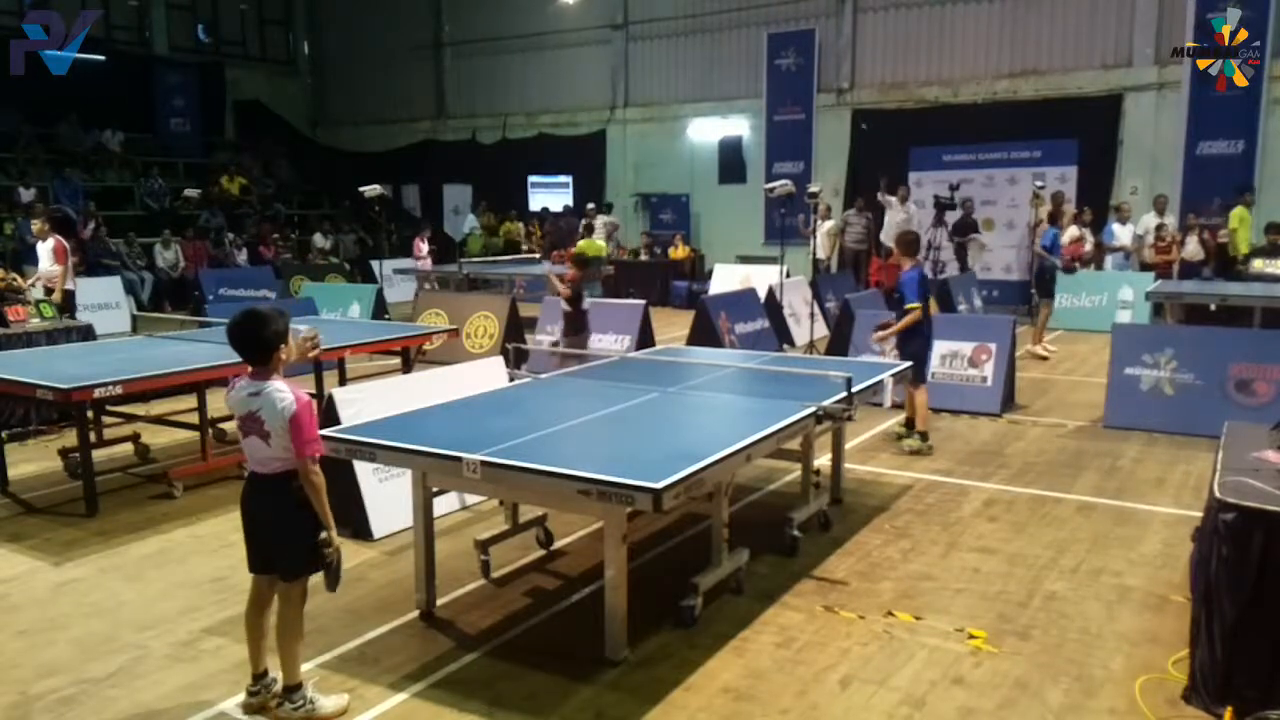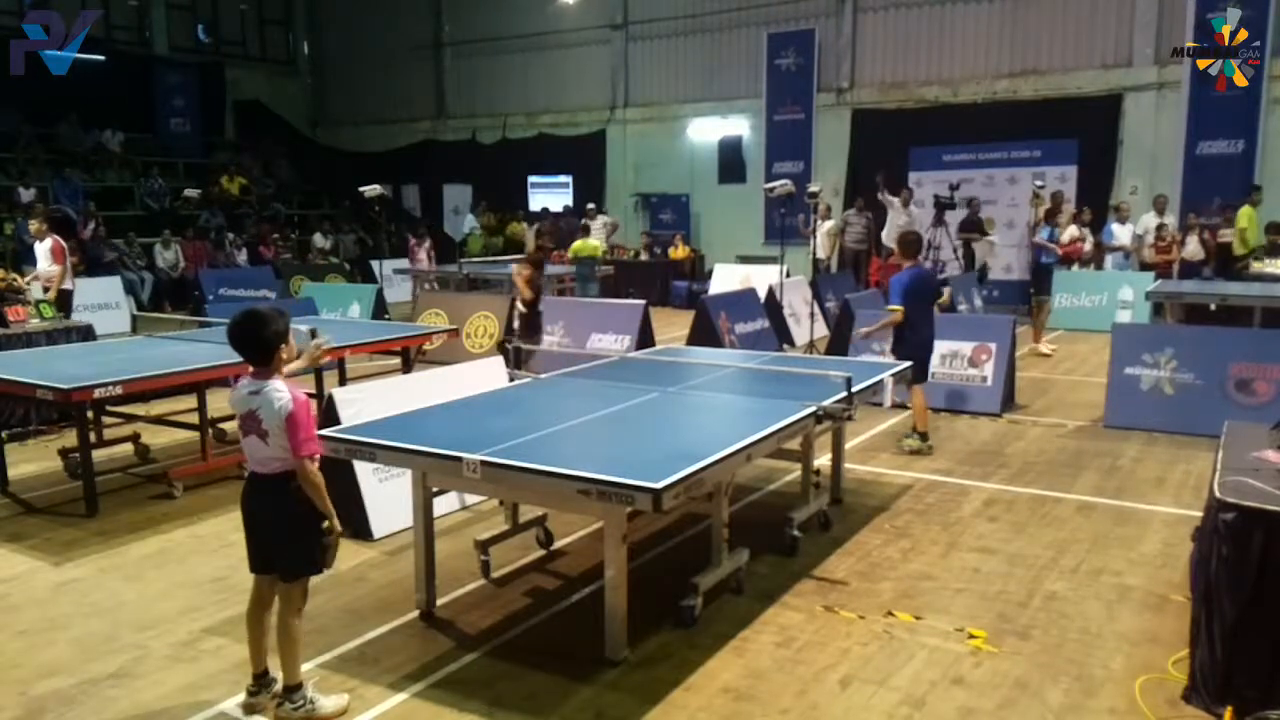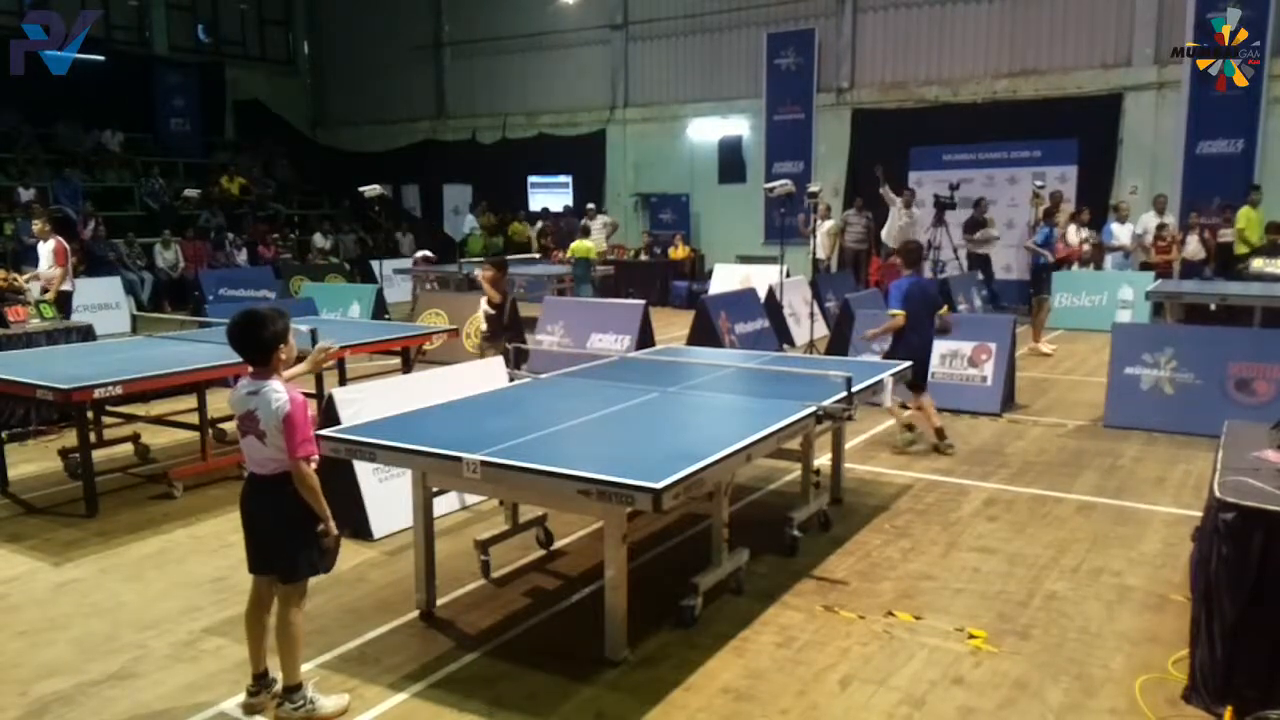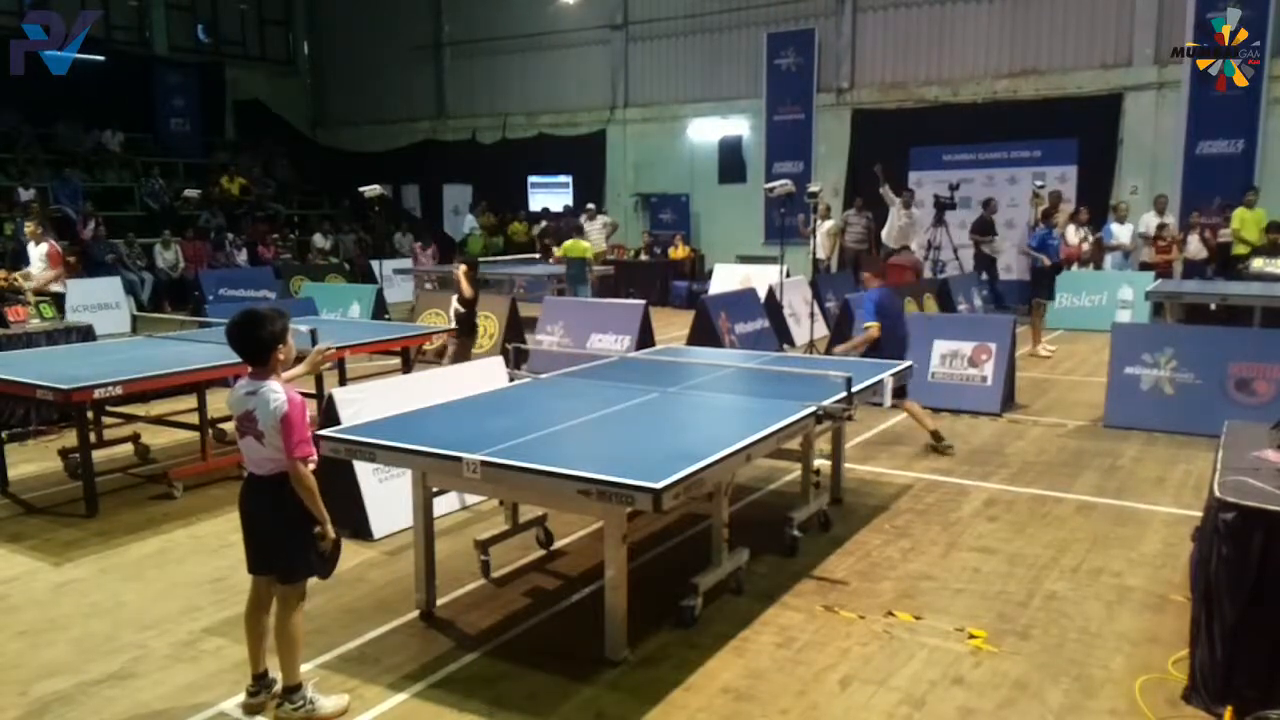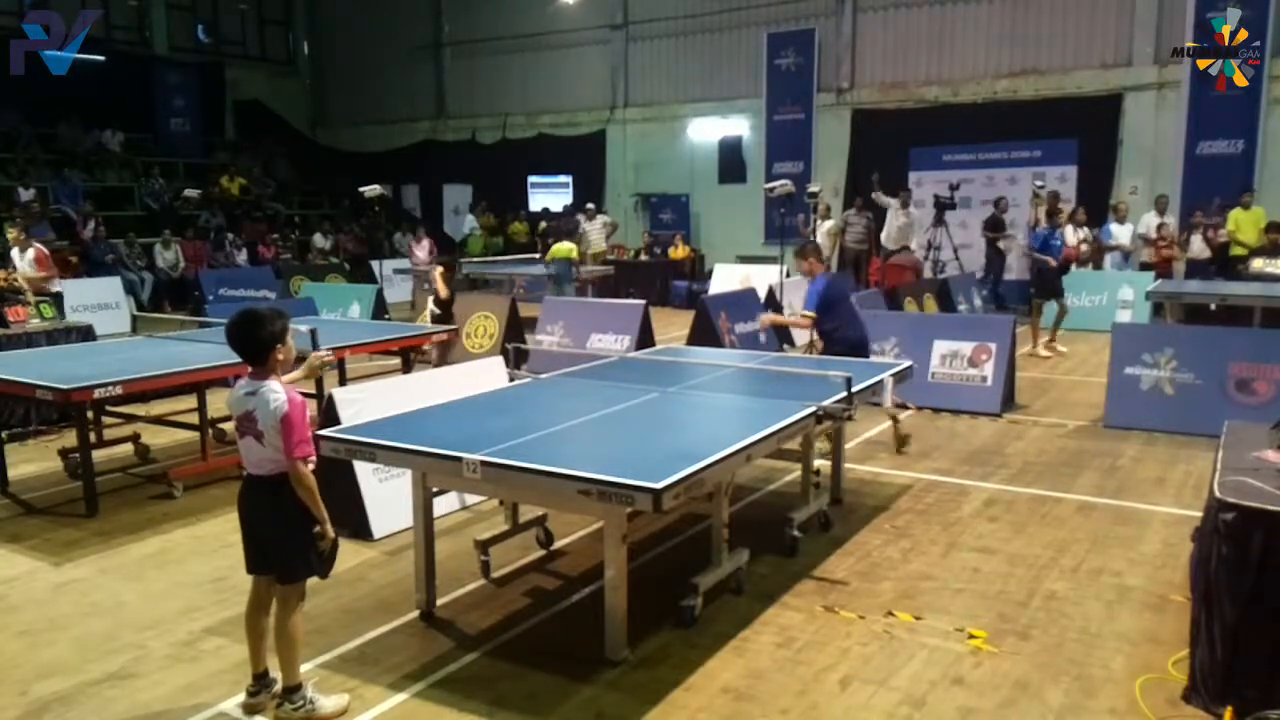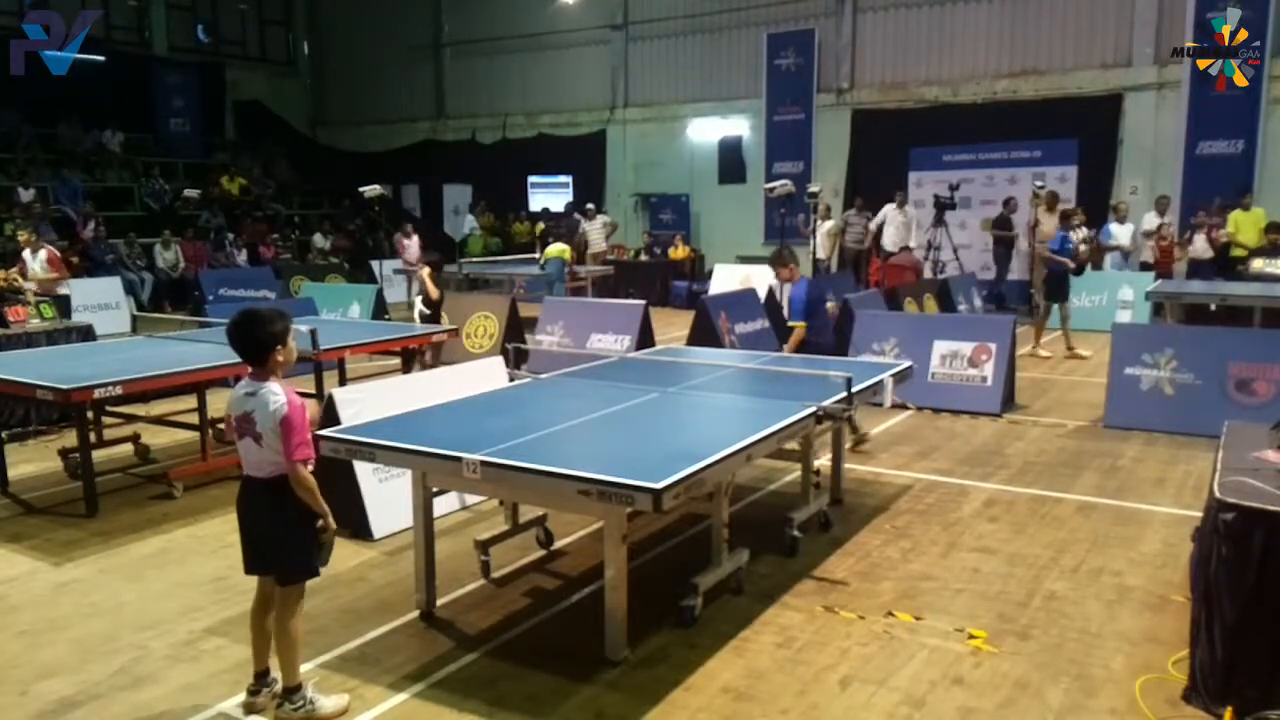
dt=0.3s
person 1, frame 1
left shoulder: (237, 391)
right shoulder: (296, 402)
right elbow: (309, 471)
left wrist: (292, 358)
right wrist: (329, 524)
left hip: (255, 492)
right hip: (289, 498)
left knee: (262, 590)
right knee: (292, 599)
left ankle: (259, 684)
person 1, frame 2
left shoulder: (241, 390)
right shoulder: (294, 401)
right elbow: (306, 471)
left wrist: (302, 363)
right wrist: (330, 515)
left hip: (255, 491)
right hip: (288, 499)
left knee: (262, 591)
right knee: (292, 600)
left ankle: (259, 684)
person 1, frame 3
left shoulder: (241, 390)
right shoulder: (291, 403)
right elbow: (301, 472)
left wrist: (307, 366)
right wrist: (327, 518)
left hip: (254, 493)
right hip: (286, 499)
left knee: (261, 592)
right knee: (291, 600)
left ankle: (259, 684)
person 1, frame 4
left shoulder: (239, 391)
right shoulder: (290, 403)
right elbow: (298, 472)
left wrist: (305, 368)
right wrist: (324, 520)
left hip: (253, 493)
right hip: (284, 500)
left knee: (261, 592)
right knee: (290, 600)
left ankle: (259, 684)
person 1, frame 5
left shoulder: (239, 391)
right shoulder: (290, 403)
right elbow: (298, 472)
left wrist: (301, 373)
right wrist: (324, 520)
left hip: (252, 494)
right hip: (284, 500)
left knee: (261, 593)
right knee: (290, 600)
left ankle: (260, 685)
person 1, frame 6
left shoulder: (239, 394)
right shoulder: (289, 404)
right elbow: (298, 474)
right wrist: (325, 514)
left hip: (251, 496)
right hip: (284, 502)
left knee: (266, 593)
right knee: (289, 601)
left ankle: (261, 684)
person 2, frame 1
left shoulder: (908, 278)
right shoulder: (919, 273)
left elbow: (916, 313)
left wrist: (888, 333)
right wrist: (894, 323)
left hip: (913, 340)
right hip: (919, 338)
left knee: (917, 385)
right knee: (911, 382)
left ankle: (922, 438)
right ankle: (909, 425)
person 2, frame 2
left shoulder: (899, 280)
right shoulder: (929, 275)
left elbow: (897, 316)
right elbow: (941, 302)
left wrist: (871, 330)
left hip: (909, 342)
right hip: (926, 338)
left knee: (915, 386)
right knee: (916, 384)
left ankle: (923, 438)
right ankle: (918, 431)
person 2, frame 3
left shoulder: (898, 286)
right shoulder: (929, 286)
left elbow: (898, 320)
right elbow: (944, 317)
left wrist: (875, 333)
right wrist: (938, 328)
left hip: (905, 348)
right hip: (924, 349)
right knee: (919, 392)
left ankle: (908, 428)
right ankle: (942, 438)
person 2, frame 4
left shoulder: (869, 298)
right shoulder: (895, 298)
left elbow: (873, 333)
left wrist: (847, 347)
left hip: (877, 356)
right hip: (896, 357)
right knee: (902, 399)
right ankle: (939, 439)
person 2, frame 5
left shoulder: (816, 287)
right shoulder: (841, 279)
left elbow: (806, 322)
left wrist: (775, 319)
left hip: (838, 344)
right hip: (859, 340)
right ankle: (896, 425)
person 2, frame 6
left shoulder: (796, 293)
right shoulder: (811, 284)
left elbow: (800, 330)
right elbow: (830, 308)
left wrist: (785, 355)
left hip: (812, 349)
right hip: (825, 344)
